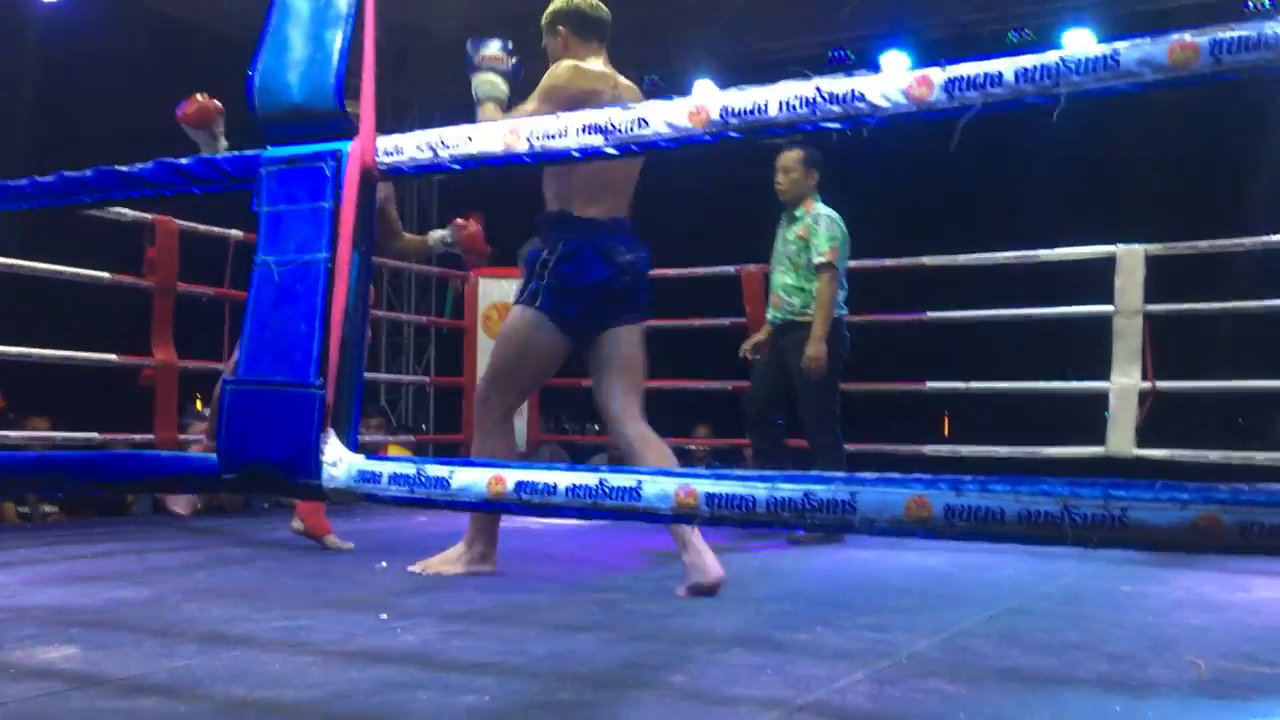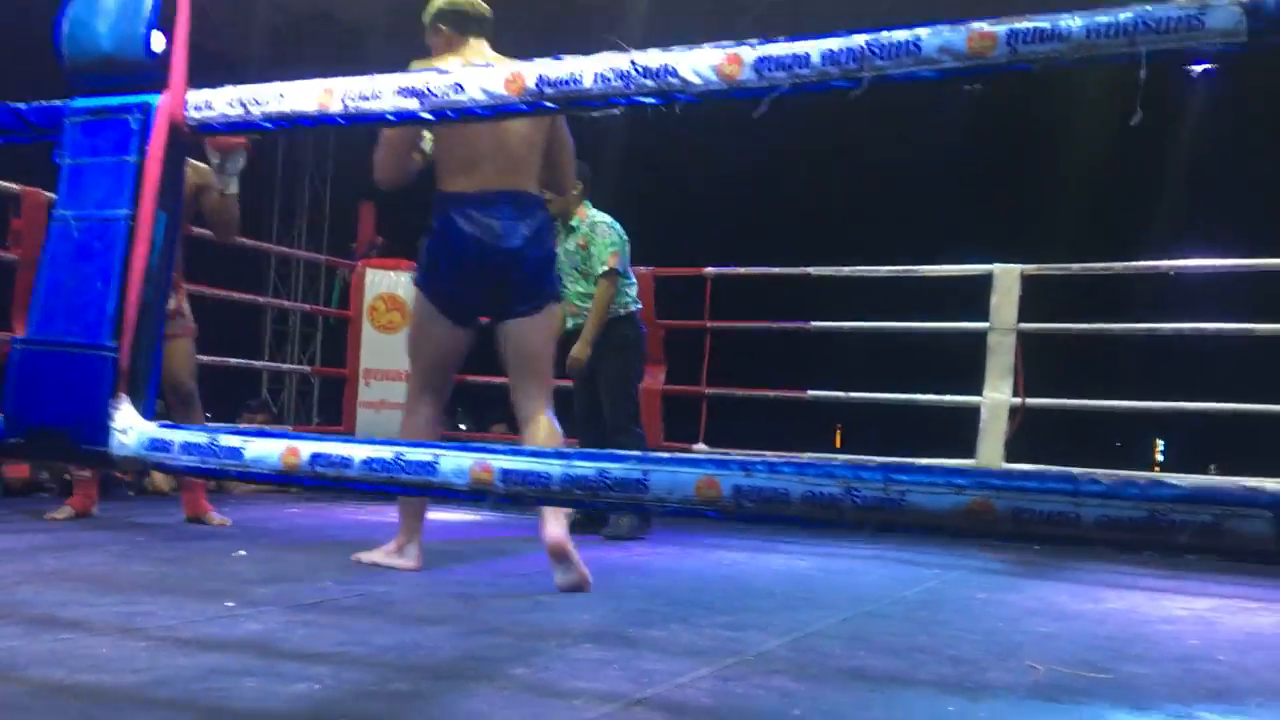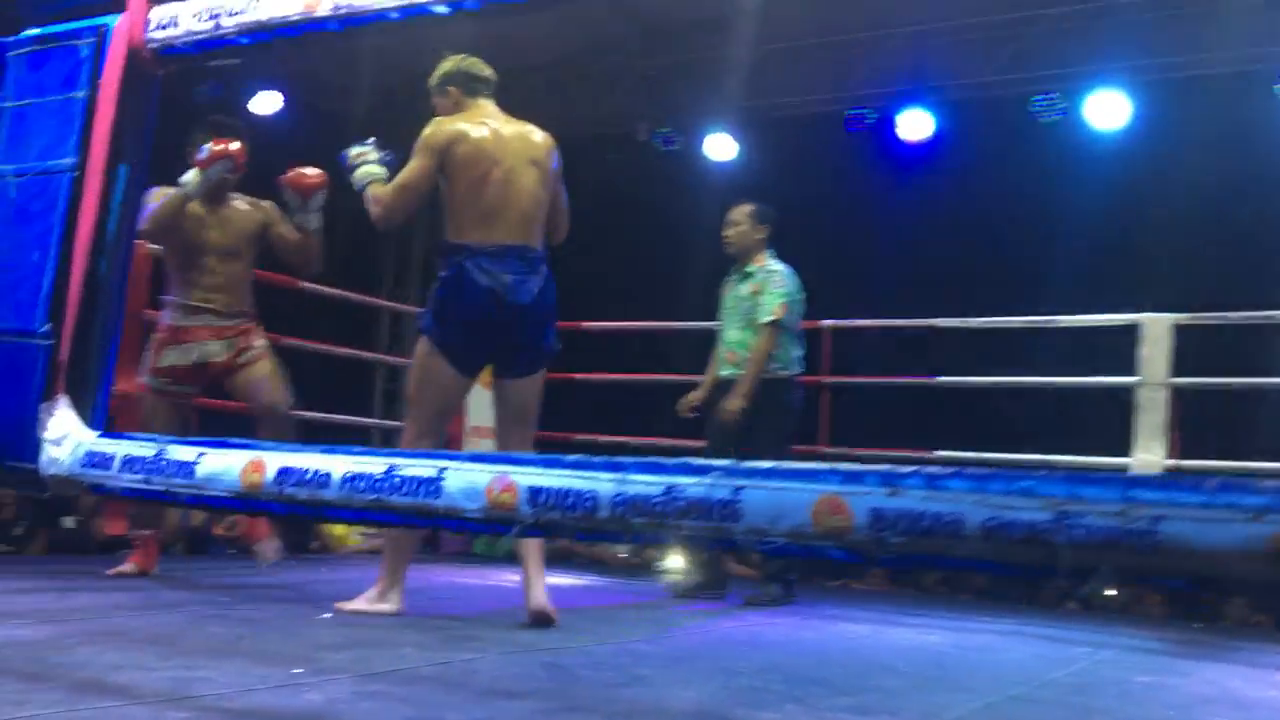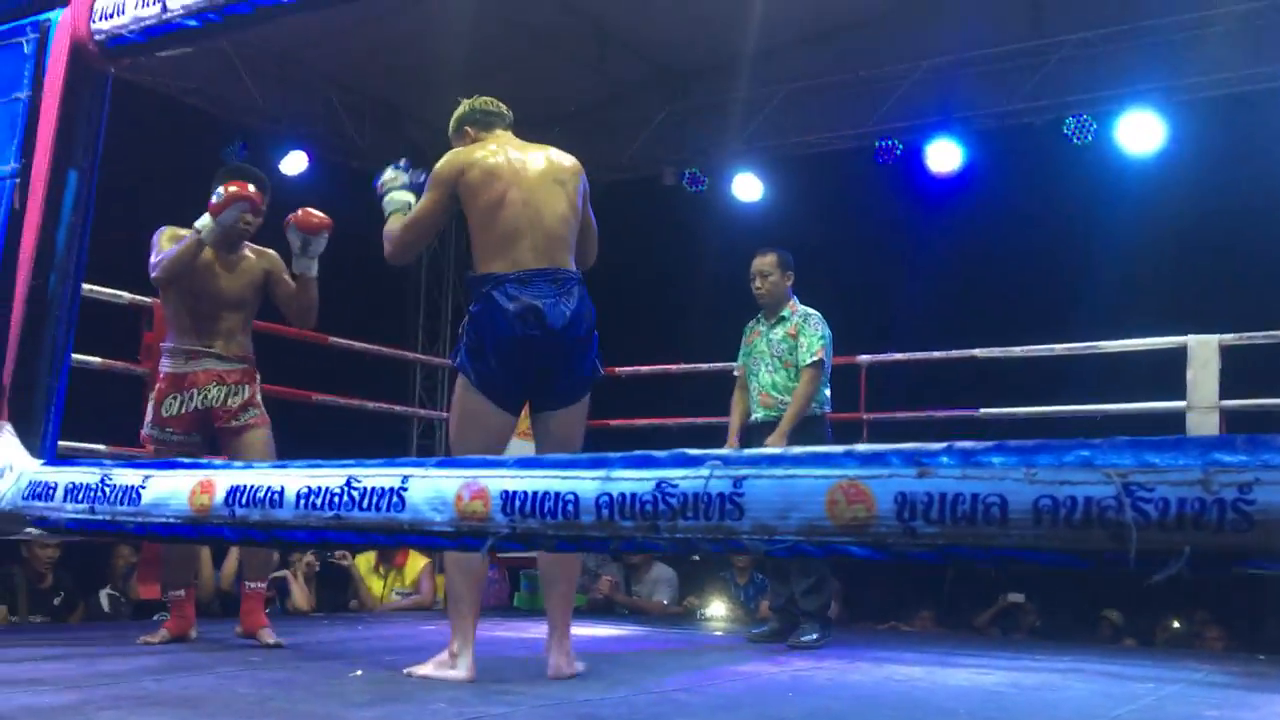
dt=1s
person 1, frame 1
left shoulder: (569, 77)
right shoulder: (633, 95)
left wrist: (489, 80)
left hip: (572, 257)
right hip: (623, 259)
left knee: (491, 407)
right knee: (626, 424)
left ankle: (478, 549)
right ankle: (698, 551)
person 1, frame 2
left shoulder: (431, 75)
left elbow: (388, 173)
right elbow: (565, 181)
left hip: (460, 236)
right hip: (527, 236)
left knee: (424, 397)
right knee: (536, 404)
left ankle: (407, 542)
right ankle: (554, 523)
person 1, frame 3
left shoulder: (448, 131)
right shoulder: (543, 143)
left elbow: (386, 212)
left wrist: (366, 168)
left hip: (470, 287)
right hip: (530, 290)
left knee: (420, 440)
right knee: (518, 449)
left ankle: (388, 587)
right ankle: (536, 585)
person 1, frame 4
left shoulder: (462, 163)
right shoulder: (568, 165)
left elbow: (397, 248)
left wrist: (396, 194)
left hip: (501, 317)
right hip: (569, 315)
left ankle: (460, 651)
right ankle: (560, 646)
person 2, frame 1
left shoulder: (378, 184)
left elbow: (396, 244)
left wrist: (441, 240)
right wrist: (212, 147)
right knee: (240, 372)
left ankle: (312, 514)
person 2, frame 2
left shoulder: (197, 175)
left elbow: (225, 232)
left wrist: (230, 179)
left hip: (165, 293)
left knee: (183, 390)
left ankle: (196, 500)
right ankle: (83, 496)
person 2, frame 3
left shoulder: (259, 213)
right shoulder: (167, 196)
left elbow: (309, 265)
right elbow: (147, 228)
left wrist: (309, 217)
right wrist: (195, 182)
left hip: (238, 337)
right hip: (179, 335)
left knee: (276, 409)
left ankle: (261, 518)
right ankle: (144, 552)
person 2, frame 4
left shoulder: (265, 261)
right shoulder: (174, 238)
left elbow: (304, 319)
right elbow: (161, 275)
left wrist: (306, 262)
right wrist: (209, 224)
left hip: (238, 385)
right hip: (181, 383)
left ankle: (254, 613)
right ankle: (180, 616)
person 3, frame 1
left shoulder: (823, 220)
right shoulder: (787, 223)
left elbow: (827, 278)
left wrist: (818, 340)
right wrist: (767, 332)
left hip: (812, 335)
right hip: (785, 332)
left knee: (820, 427)
right knee: (759, 415)
person 3, frame 2
left shoulder: (600, 227)
right shoulder: (562, 234)
left elbow: (608, 287)
left wrist: (585, 342)
left hip: (616, 332)
right hip: (583, 335)
left knee: (621, 421)
right knee: (588, 421)
left ankle: (633, 511)
right ankle: (593, 507)
person 3, frame 3
left shoulder: (777, 277)
right shoulder: (732, 281)
left elbow: (769, 339)
left wrist: (741, 394)
right wrist: (705, 389)
left hip: (769, 391)
right hip: (731, 393)
left ankle: (779, 579)
right ankle: (712, 571)
person 3, frame 4
left shoulder: (808, 321)
right shoulder: (751, 330)
left elbow: (810, 381)
right elbow: (742, 388)
left wrist: (782, 433)
right wrist: (734, 439)
left hip: (800, 432)
right hip: (761, 435)
left ankle: (814, 618)
right ankle: (784, 616)
